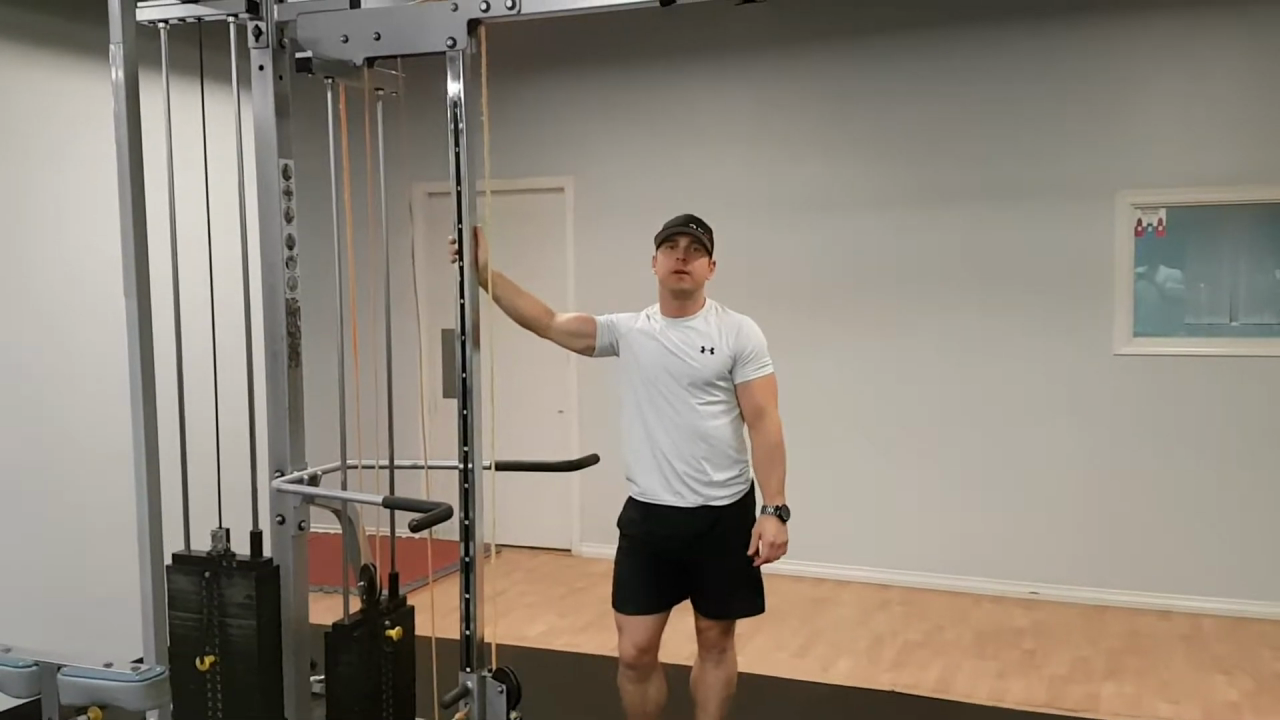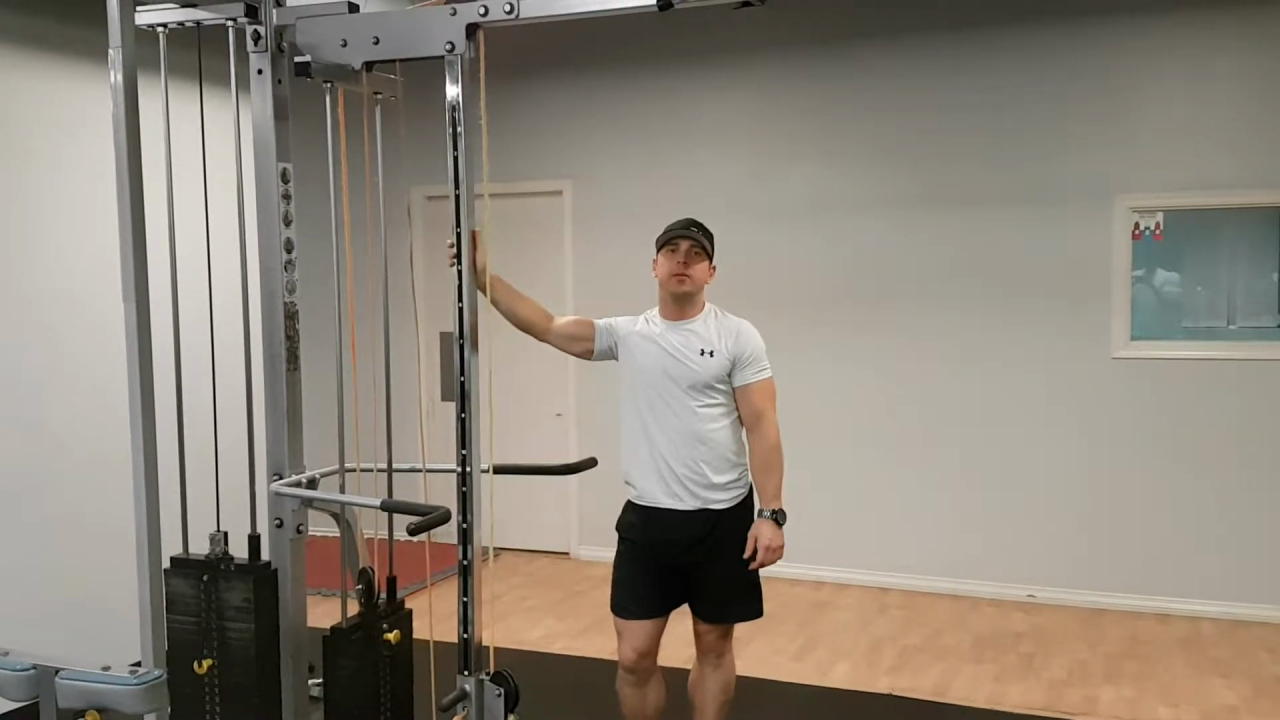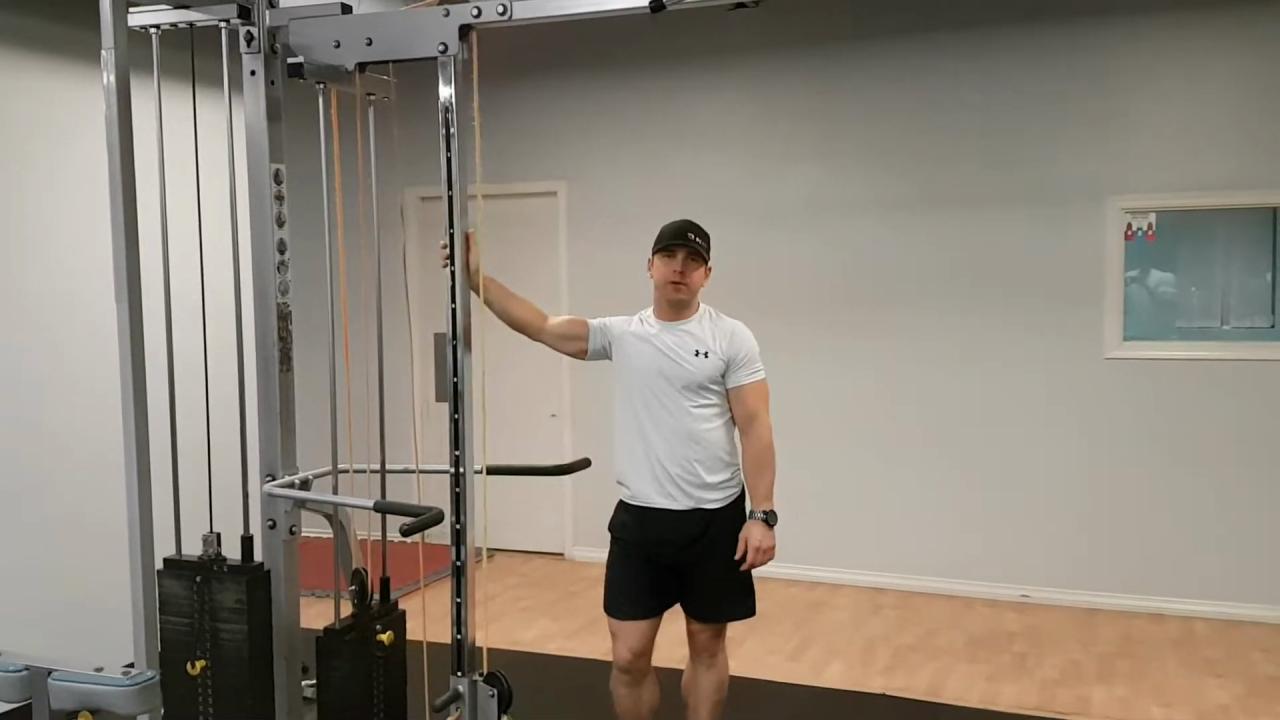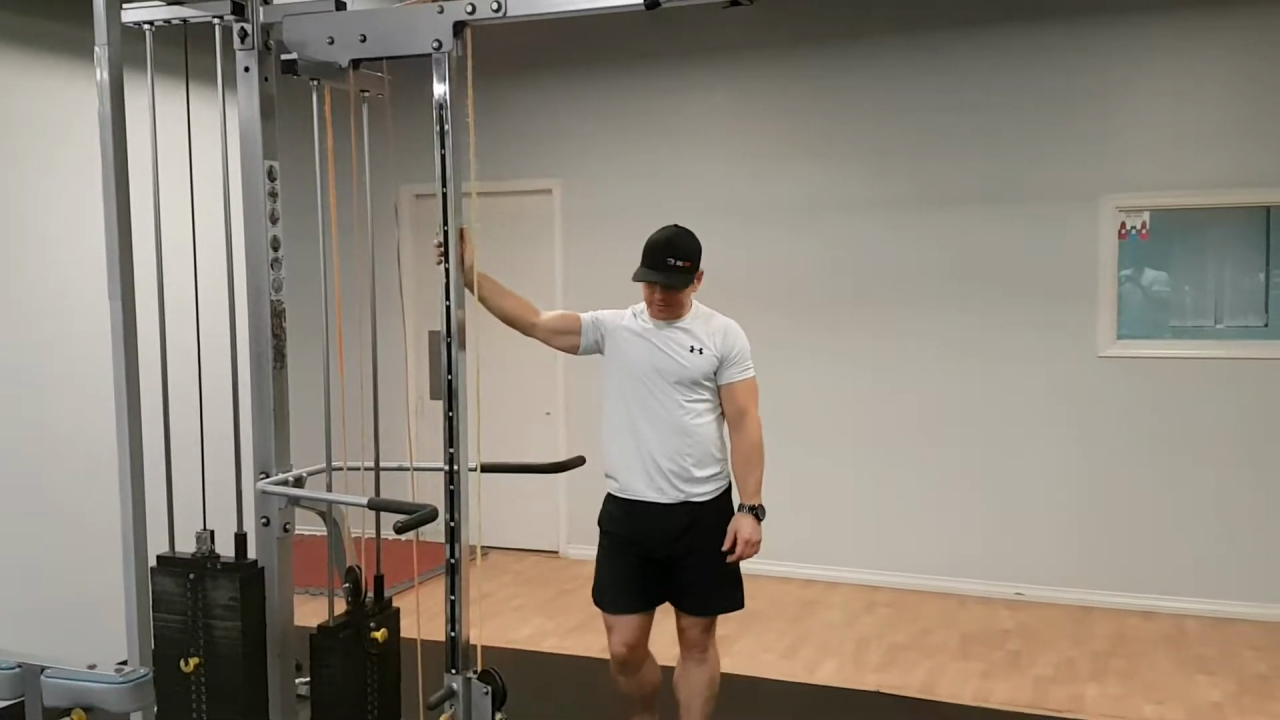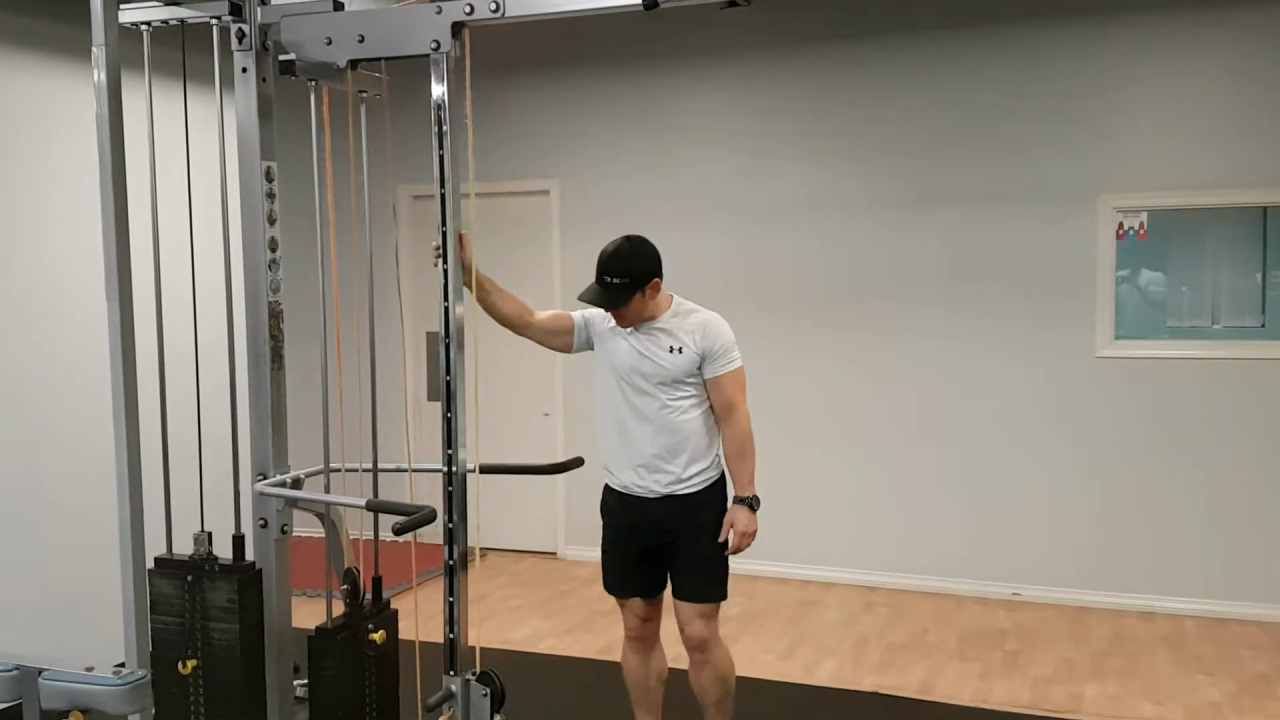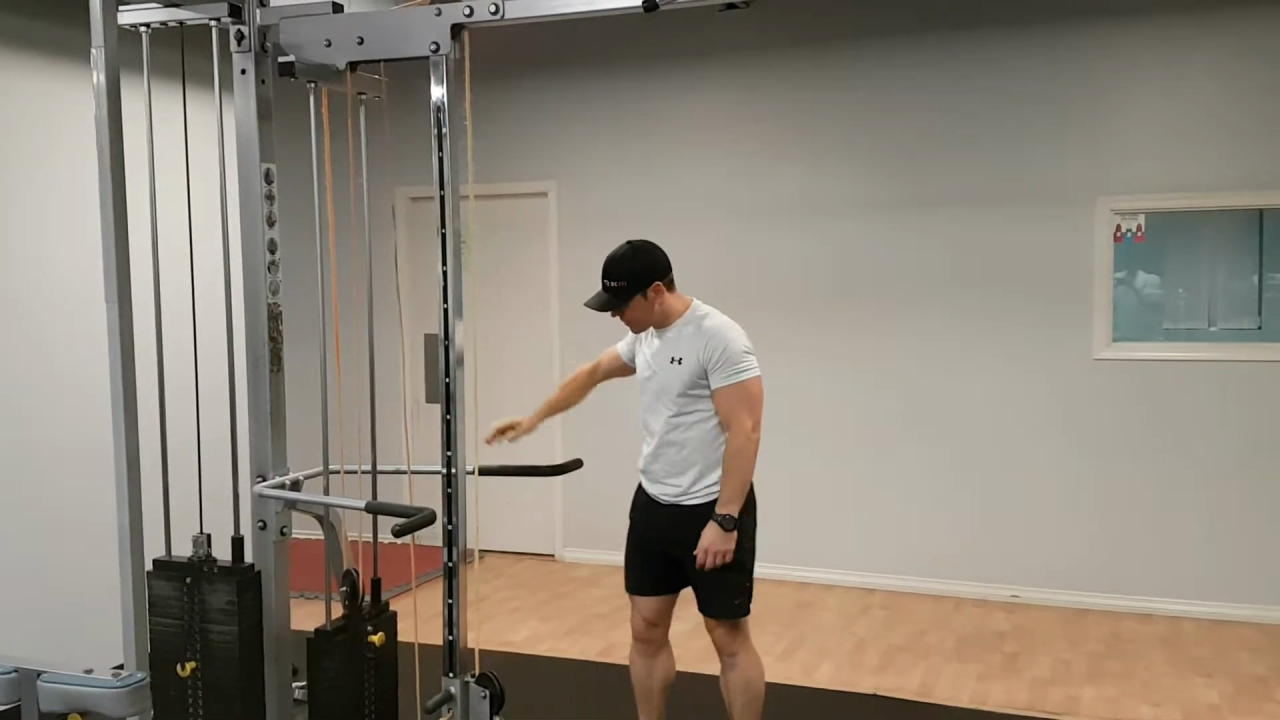
dt=0.4s
person 1, frame 1
left shoulder: (738, 333)
right shoulder: (626, 331)
left elbow: (763, 423)
right elbow: (547, 323)
left wrist: (774, 510)
right wrist: (484, 271)
left hip: (722, 514)
right hip: (649, 514)
left knee: (715, 641)
right knee: (635, 651)
person 1, frame 2
left shoulder: (737, 336)
right shoulder: (626, 334)
left elbow: (762, 427)
right elbow: (546, 327)
left wrist: (770, 514)
right wrist: (483, 274)
left hip: (722, 518)
right hip: (647, 519)
left knee: (713, 646)
right knee: (635, 656)
person 1, frame 3
left shoulder: (731, 338)
right shoulder: (620, 334)
left elbow: (755, 429)
right elbow: (539, 326)
left wrist: (762, 515)
right wrist: (476, 275)
left hip: (714, 519)
right hip: (641, 518)
left knee: (707, 646)
right knee: (629, 655)
person 1, frame 4
left shoulder: (723, 335)
right shoulder: (612, 327)
left elbow: (744, 423)
right elbow: (532, 322)
left wrist: (751, 508)
right wrist: (471, 273)
left hip: (702, 513)
right hip: (629, 512)
left knee: (696, 640)
right knee: (624, 647)
person 1, frame 5
left shoulder: (706, 329)
right shoulder: (599, 325)
left elbow: (734, 417)
right elbow: (526, 321)
left wrist: (745, 500)
right wrist: (472, 274)
left hip: (696, 502)
right hip: (627, 502)
left knee: (700, 634)
right knee: (639, 629)
person 1, frame 6
left shoulder: (718, 336)
right shoulder: (645, 336)
left elbow: (744, 431)
right elbow: (593, 372)
left wrist: (725, 522)
right wrist: (534, 418)
left hip: (714, 505)
right hip: (655, 503)
left knee: (729, 636)
right knee: (646, 630)
